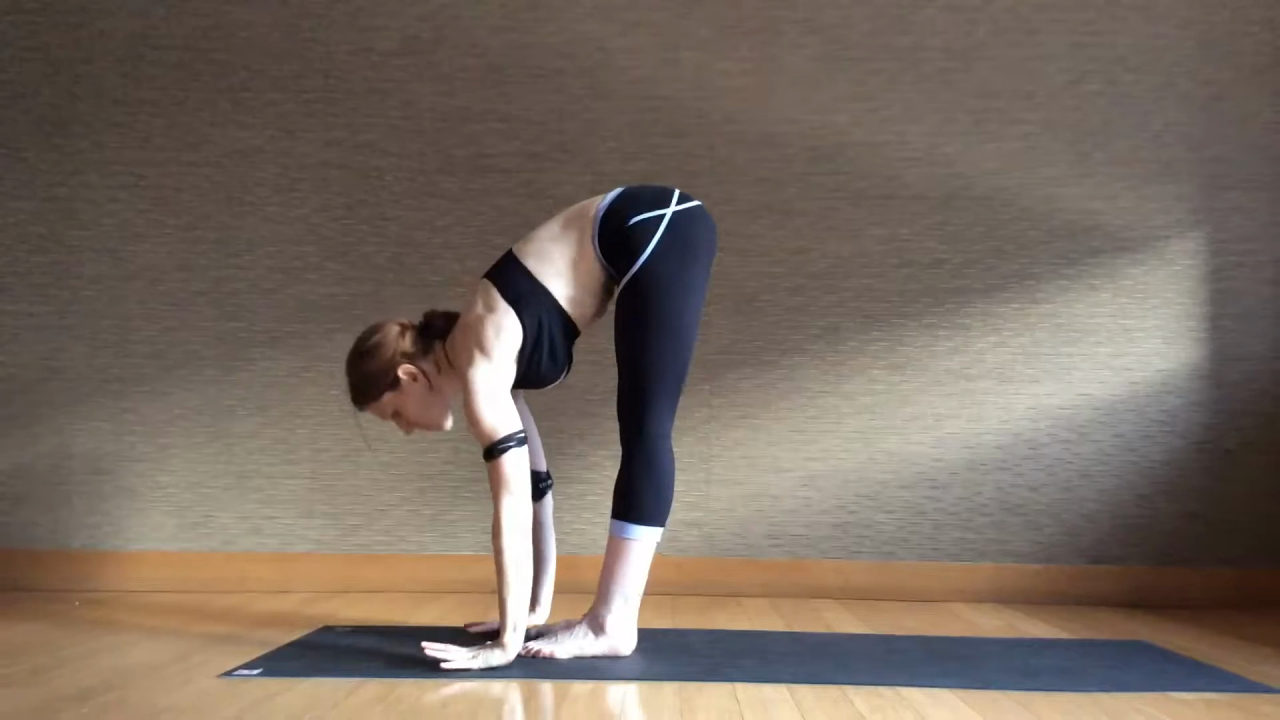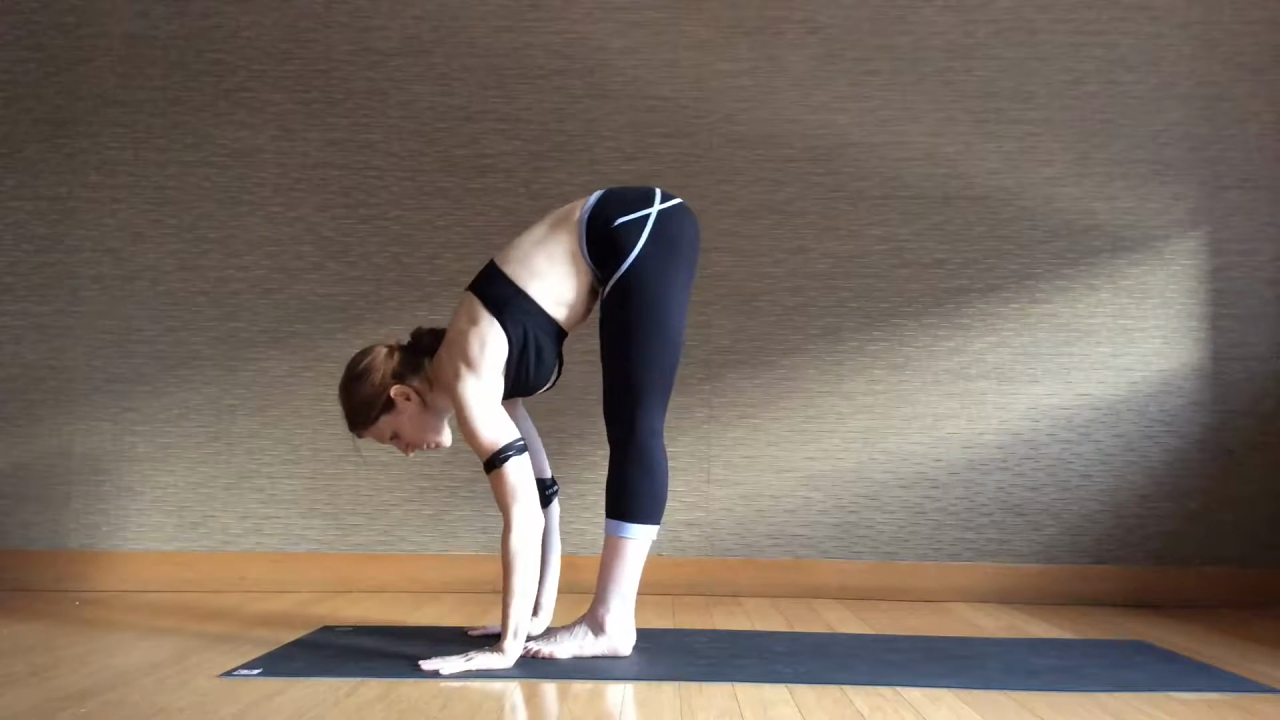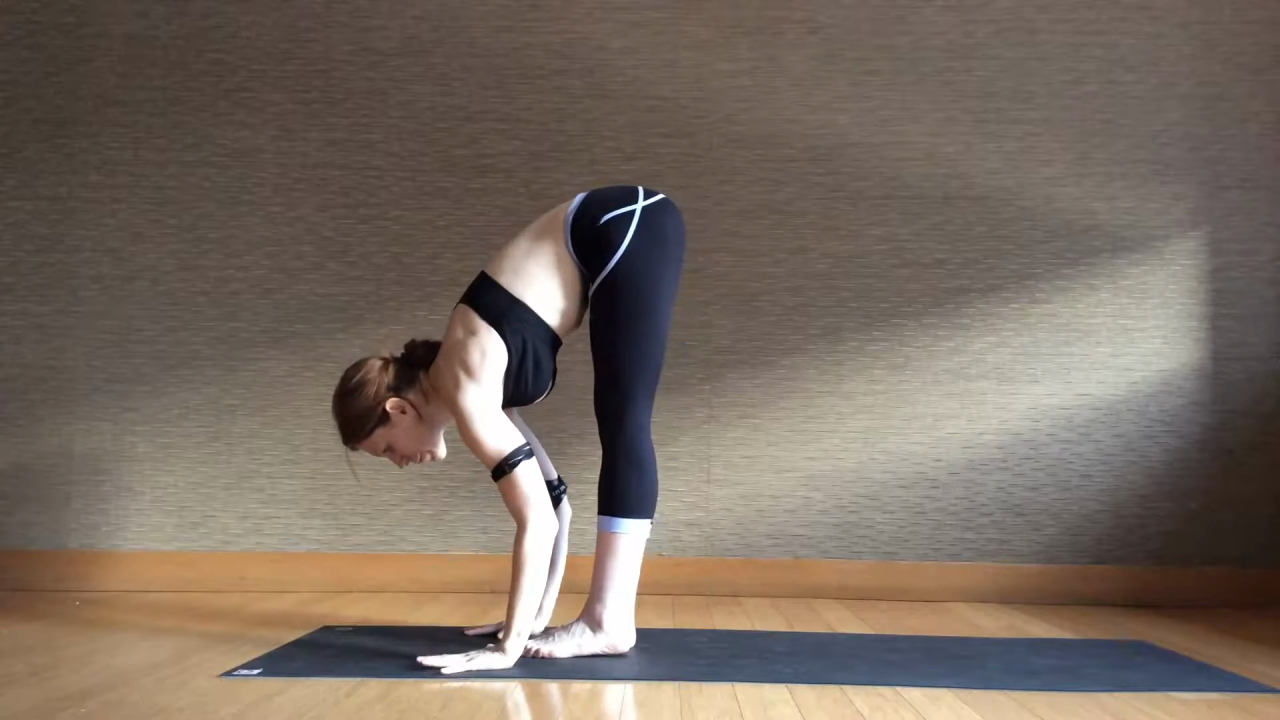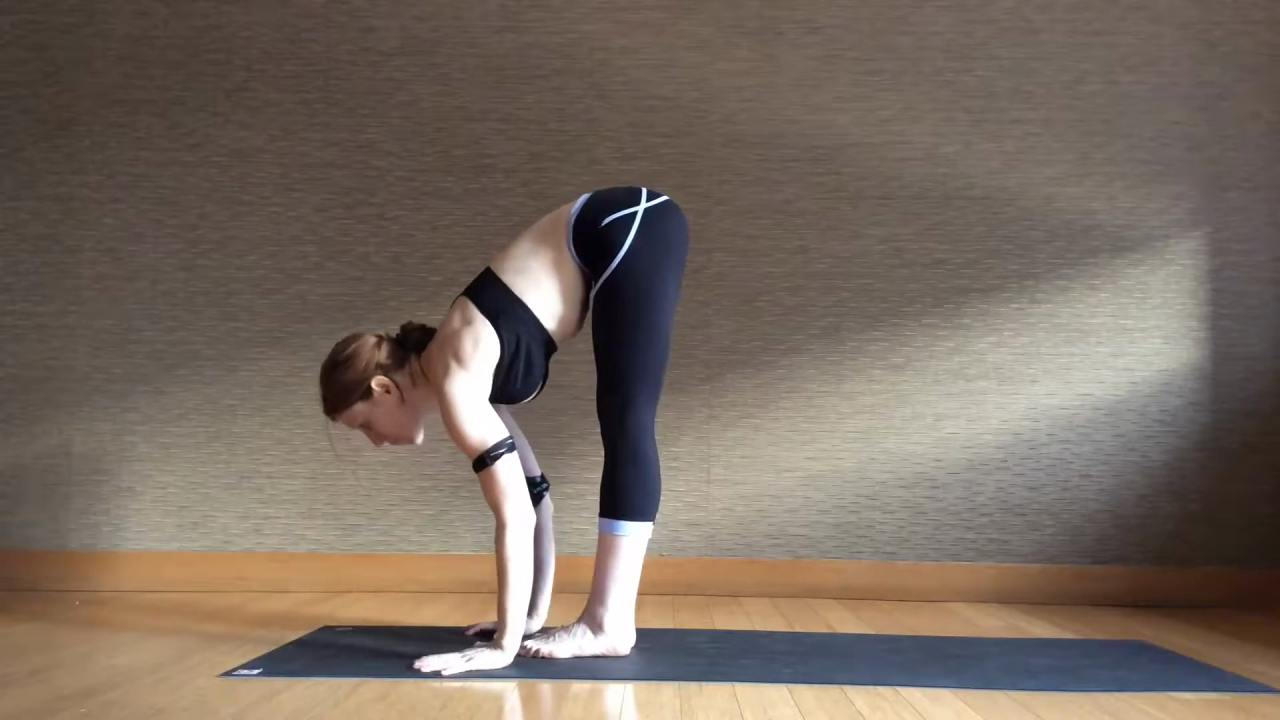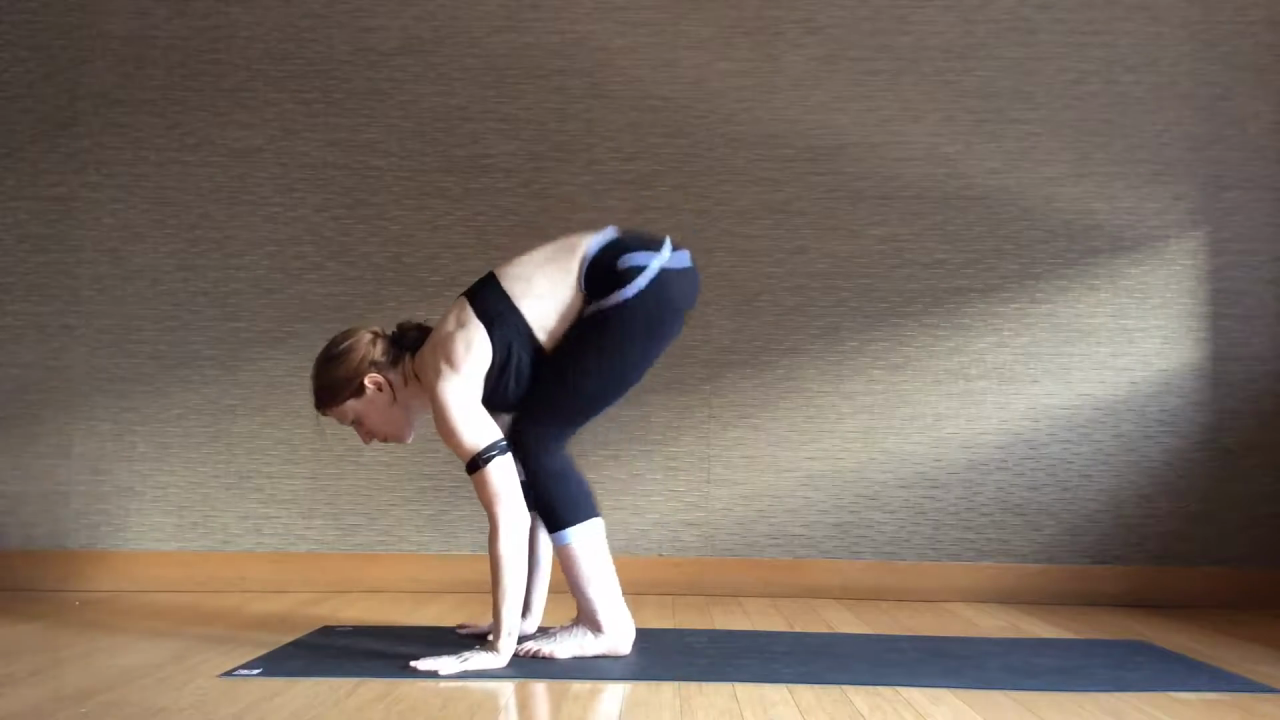
dt=0.4s
person 1, frame 1
left shoulder: (477, 367)
right shoulder: (491, 360)
left elbow: (513, 509)
right elbow: (534, 485)
left wrist: (509, 641)
right wrist: (537, 607)
left hip: (661, 231)
right hip: (656, 229)
left knee: (645, 431)
right knee: (642, 433)
left ankle: (610, 624)
right ankle: (614, 617)
person 1, frame 2
left shoulder: (466, 381)
right shoulder: (483, 375)
left elbow: (524, 516)
right elbow: (540, 490)
left wrist: (508, 647)
right wrist: (537, 616)
left hip: (642, 230)
right hip: (637, 231)
left knee: (634, 431)
right knee: (628, 432)
left ankle: (610, 625)
right ankle: (610, 618)
person 1, frame 3
left shoulder: (464, 392)
right shoulder: (473, 381)
left elbow: (538, 521)
right elbow: (551, 498)
left wrist: (509, 647)
right wrist: (535, 617)
left hip: (630, 228)
right hip: (621, 231)
left knee: (622, 426)
right knee: (620, 428)
left ankle: (608, 622)
right ankle: (609, 616)
person 1, frame 4
left shoulder: (454, 381)
right shoulder: (468, 374)
left elbow: (515, 517)
right elbow: (530, 491)
left wrist: (506, 645)
right wrist: (532, 616)
left hip: (634, 230)
right hip: (626, 232)
left knee: (626, 426)
right knee: (622, 428)
left ankle: (609, 625)
right ankle: (607, 618)
person 1, frame 5
left shoulder: (446, 382)
right shoulder: (455, 373)
left elbow: (508, 514)
right elbow: (522, 498)
left wrist: (501, 644)
right wrist: (530, 617)
left hip: (646, 275)
right hip: (640, 277)
left knee: (534, 443)
right knee: (532, 448)
left ankle: (606, 625)
right ankle: (601, 616)
